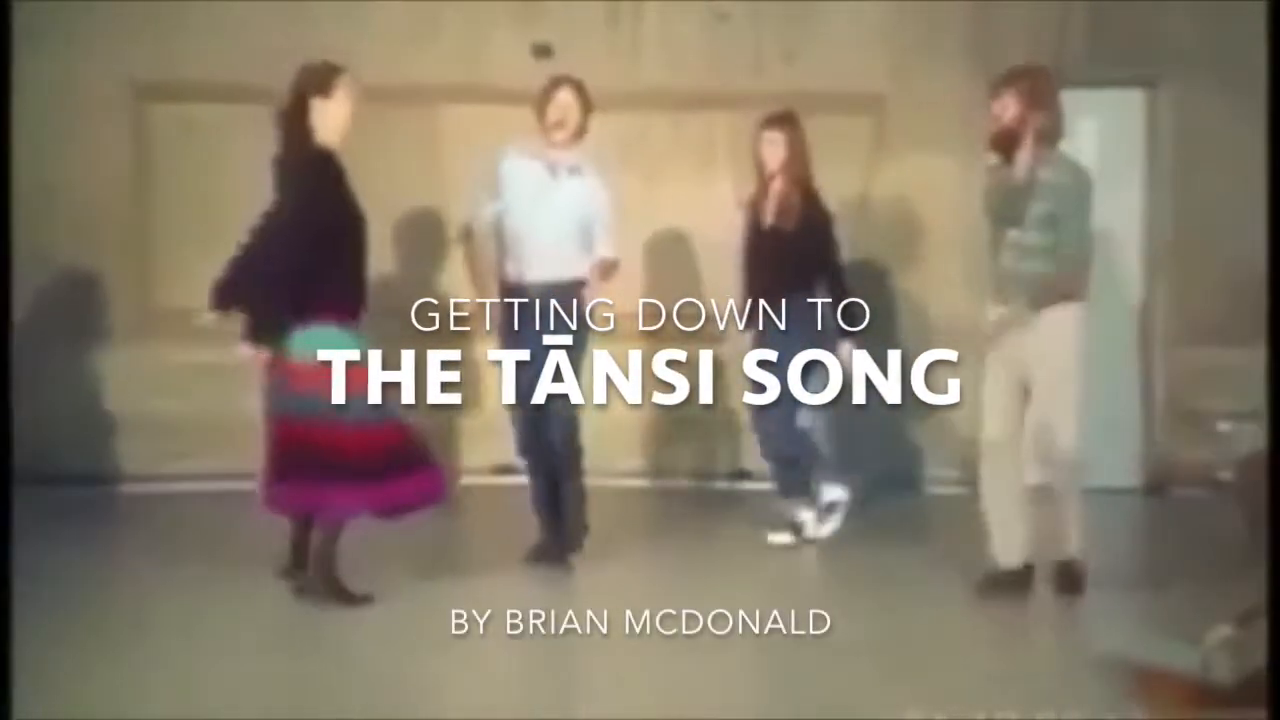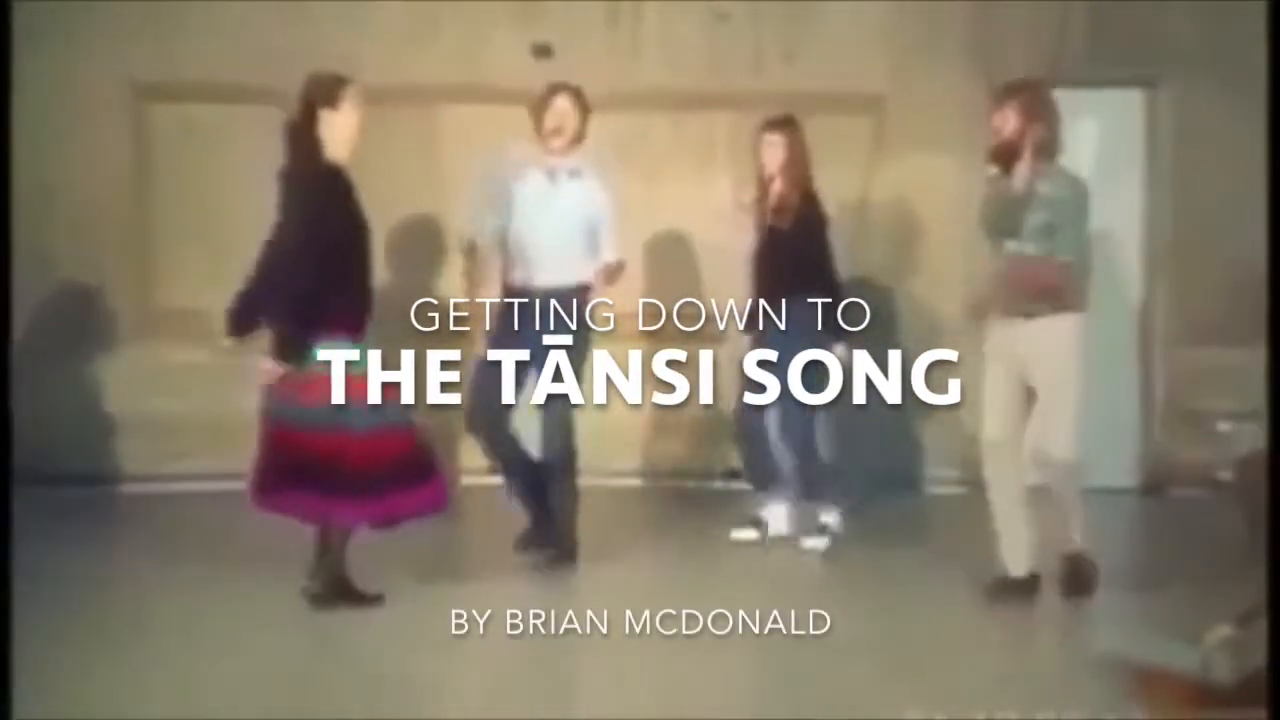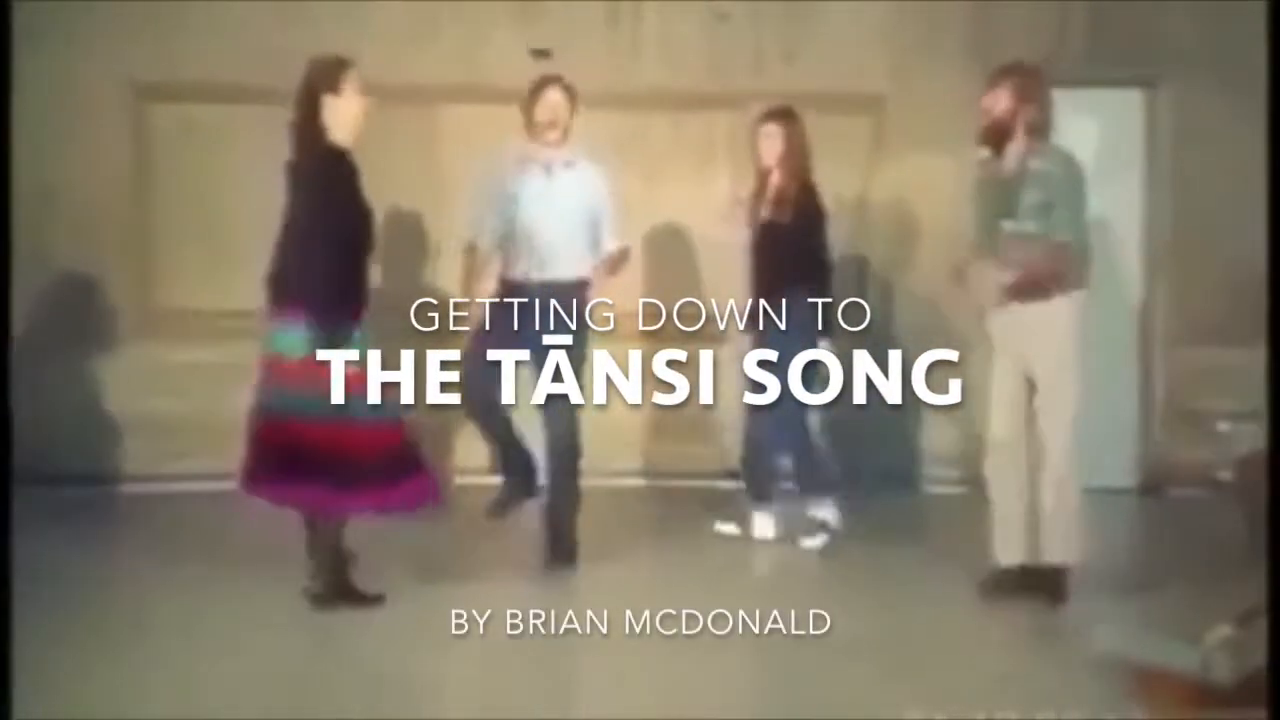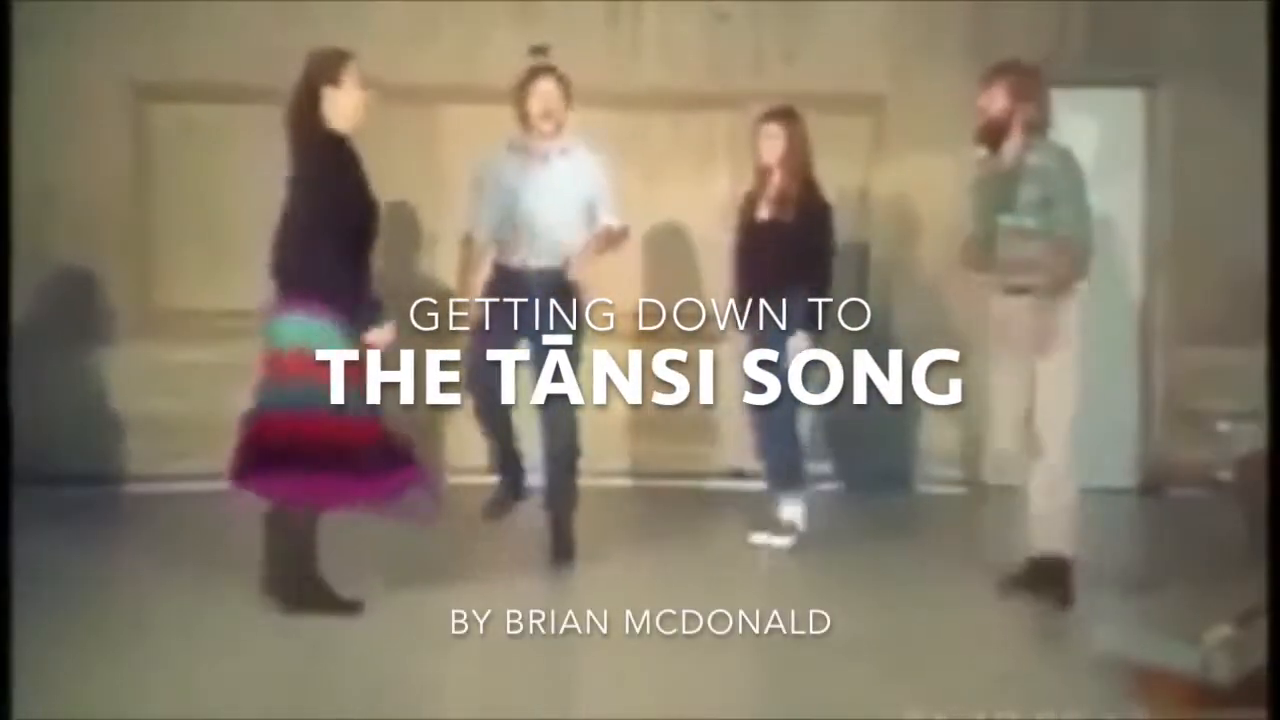
dt=0.1s
person 1, frame 1
left shoulder: (306, 167)
right shoulder: (316, 170)
left elbow: (271, 243)
right elbow: (280, 246)
left wrist: (229, 295)
right wrist: (263, 328)
left hip: (310, 330)
right hip: (320, 333)
left knee: (323, 451)
right knee: (347, 451)
left ankle: (303, 556)
right ankle: (320, 571)
person 1, frame 2
left shoulder: (313, 180)
right shoulder: (324, 184)
left elbow: (283, 258)
right elbow: (293, 263)
left wrist: (246, 320)
right wrist: (285, 344)
left hip: (315, 340)
right hip: (324, 343)
left knee: (324, 458)
right knee: (358, 458)
left ankle: (328, 567)
right ankle: (329, 576)
person 1, frame 3
left shoulder: (317, 165)
right shoulder: (330, 166)
right elbow: (321, 257)
right wrist: (330, 337)
left hip: (304, 324)
right hip: (319, 330)
left knee: (315, 447)
right knee: (339, 448)
left ankle: (326, 560)
right ankle: (329, 574)
person 1, frame 4
left shoulder: (320, 154)
right shoulder: (332, 155)
right elbow: (330, 247)
right wrist: (369, 315)
left hip: (307, 314)
right hip: (320, 318)
left knee: (303, 443)
right knee: (323, 443)
left ankle: (288, 568)
right ankle: (296, 575)
person 2, frame 1
left shoulder: (1068, 179)
right shoulder: (997, 176)
left elbow: (1072, 268)
left wrist: (1023, 304)
right wrist: (1002, 314)
left hip: (1055, 321)
right hip: (1006, 322)
left knee: (1053, 445)
right knee: (998, 442)
left ankle: (1072, 552)
right ankle: (1010, 561)
person 2, frame 2
left shoulder: (1066, 191)
right shoulder: (996, 188)
left elbow: (1065, 274)
left wrist: (1010, 282)
right wrist: (994, 292)
left hip: (1055, 330)
right hip: (1005, 330)
left knee: (1050, 450)
right knee: (998, 445)
left ankle: (1077, 549)
right ankle: (1018, 567)
person 2, frame 3
left shoulder: (1059, 170)
right shoulder: (989, 172)
left elbow: (1068, 255)
left wrist: (1009, 273)
right wrist: (981, 271)
left hip: (1052, 314)
right hip: (1005, 315)
left knee: (1054, 441)
right knee: (1001, 440)
left ankle: (1053, 563)
right ankle: (1012, 559)
person 2, frame 4
left shoulder: (1056, 165)
right shoulder: (988, 169)
left elbow: (1075, 250)
left wrist: (1044, 308)
right wrist: (972, 255)
left hip: (1051, 310)
right hip: (1008, 309)
left knee: (1052, 435)
right knee: (1007, 437)
left ankle: (1054, 558)
right ankle: (1043, 553)
person 3, frame 1
left shoulder: (591, 185)
right shoulder: (509, 165)
left elbow: (604, 254)
right elbow: (487, 229)
left wrist: (596, 279)
left hip: (564, 302)
right hip: (517, 301)
left knee: (557, 409)
right knee: (528, 415)
left ankle: (569, 522)
right ankle: (555, 521)
person 3, frame 2
left shoulder: (592, 188)
right shoulder: (513, 178)
left elbow: (611, 257)
right elbow: (490, 243)
left wrist: (602, 280)
right wrist: (486, 296)
left hip: (567, 306)
right hip: (518, 304)
left knee: (555, 416)
right knee: (482, 412)
left ankle: (561, 531)
right ankle: (541, 513)
person 3, frame 3
left shoulder: (590, 178)
right shoulder: (508, 175)
left elbow: (614, 246)
right elbow: (487, 245)
left wrist: (600, 270)
right wrist: (477, 302)
left hip: (563, 301)
right hip: (514, 296)
left knee: (559, 412)
right knee: (477, 385)
left ankle: (561, 529)
right ankle: (519, 472)
person 3, frame 4
left shoulder: (586, 163)
right shoulder: (501, 164)
left elbow: (616, 226)
right elbow: (483, 236)
left wrist: (592, 247)
right wrist: (471, 294)
left hip: (558, 289)
right hip: (508, 284)
left knee: (557, 408)
right knee: (482, 380)
left ankle: (561, 523)
right ankle: (510, 474)
person 4, frame 1
left shoulder: (808, 207)
right shoulder: (759, 203)
left elbow: (831, 271)
left wrist: (841, 334)
right wrist: (754, 317)
left hip: (797, 323)
right hip: (770, 324)
left knee: (773, 420)
right knee: (771, 420)
left ankle: (831, 491)
right ankle: (804, 511)
person 4, frame 2
left shoulder: (805, 208)
right shoulder: (766, 204)
left elbow: (823, 276)
left wrist: (834, 335)
right wrist: (759, 319)
left hip: (801, 324)
right hip: (773, 324)
left knee: (796, 425)
right knee: (750, 419)
left ankle: (827, 514)
right ankle: (774, 510)
person 4, frame 3
left shoulder: (804, 202)
right shoulder: (762, 199)
left elbow: (819, 272)
left wrist: (820, 332)
right wrist: (759, 314)
left hip: (795, 319)
right hip: (772, 318)
left knee: (780, 418)
right knee: (767, 416)
left ankle: (821, 510)
right ankle: (766, 513)
person 4, frame 4
left shoulder: (808, 201)
right shoulder: (755, 199)
left elbow: (819, 271)
left wrist: (807, 329)
right wrist: (744, 311)
left hip: (793, 321)
right hip: (764, 318)
left knee: (773, 415)
right knee: (769, 416)
left ankle: (790, 509)
right ankle: (785, 509)
